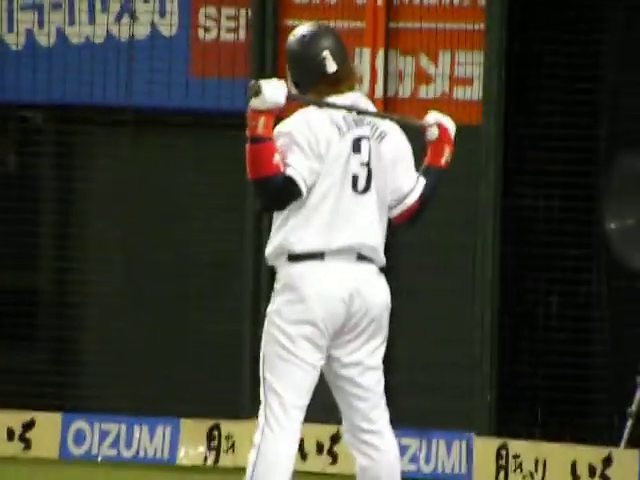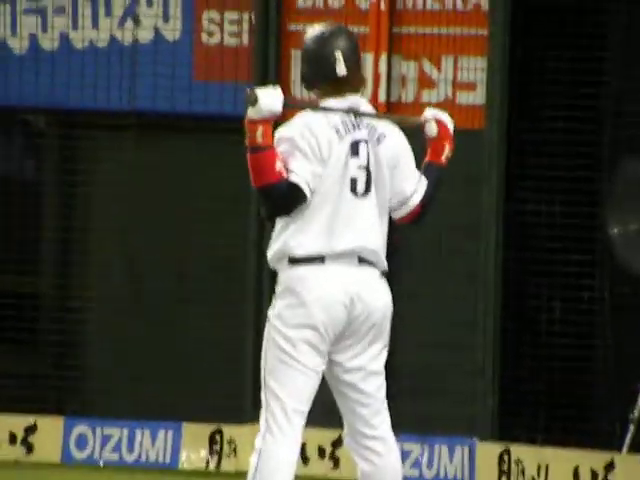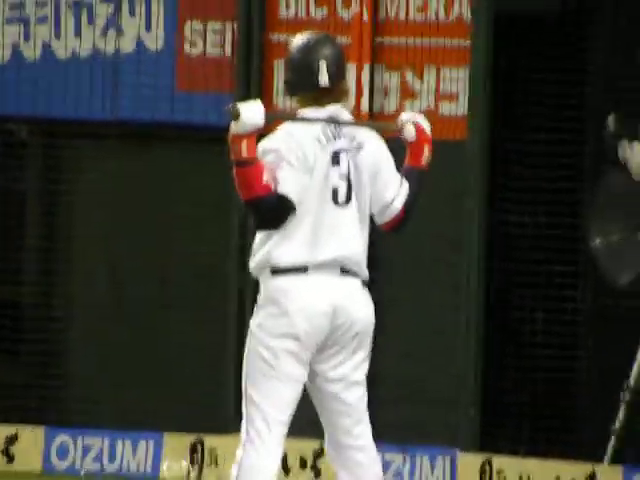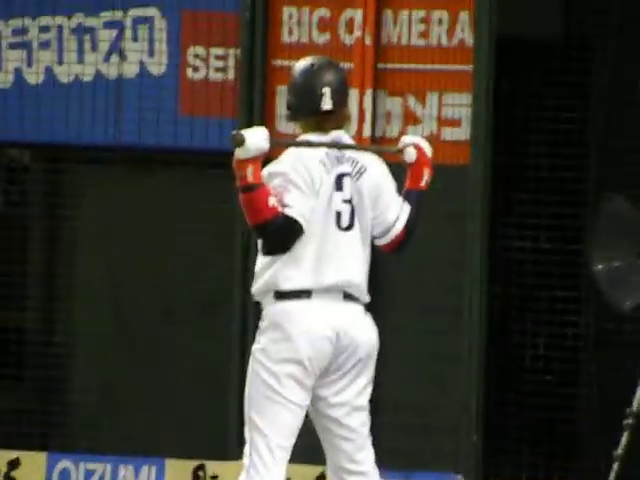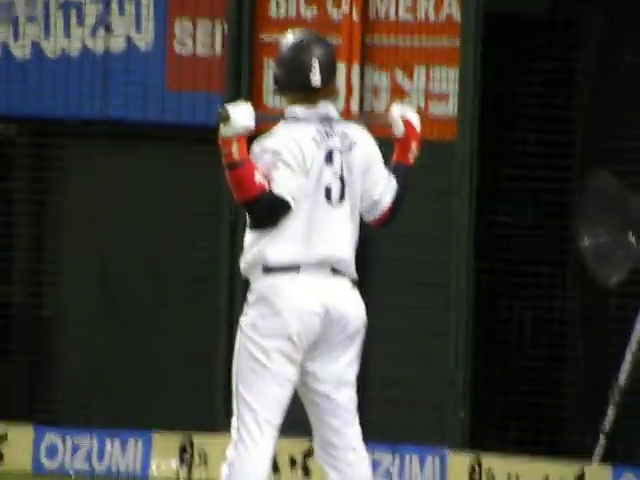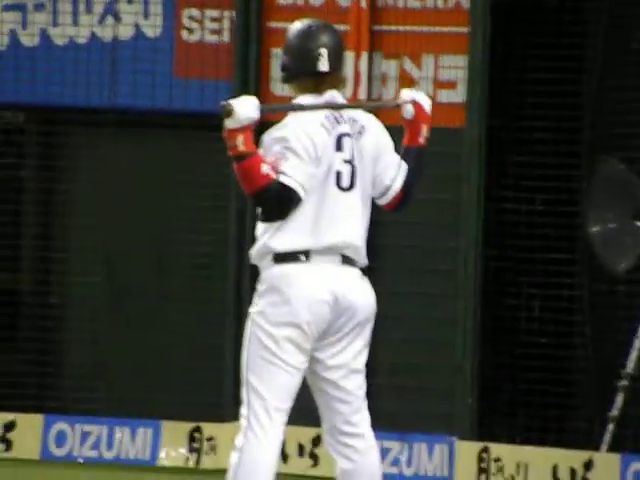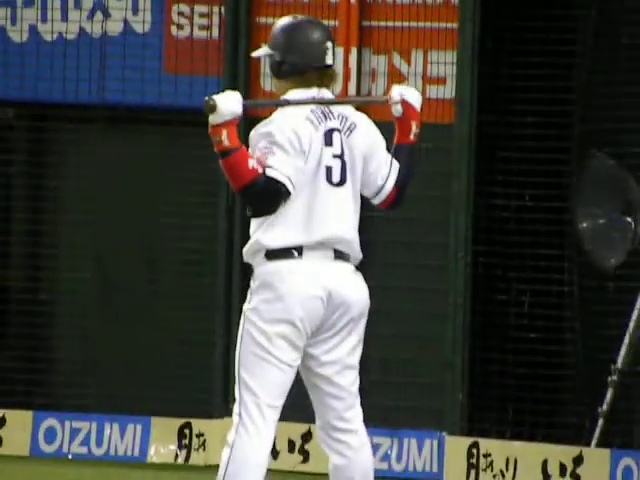
dt=0.2s
person 1, frame 1
left shoulder: (306, 124)
right shoulder: (389, 133)
left elbow: (274, 193)
right elbow: (409, 208)
left wrist: (260, 121)
right wrist: (440, 150)
left hip: (309, 281)
right hip: (366, 284)
left knee: (280, 413)
right knee: (368, 415)
person 1, frame 2
left shoulder: (306, 128)
right shoulder: (390, 135)
left elbow: (279, 200)
right elbow: (412, 210)
left wrist: (259, 128)
right wrist: (439, 148)
left hip: (310, 286)
right hip: (368, 289)
left knee: (282, 417)
right knee: (371, 420)
person 1, frame 3
left shoulder: (289, 139)
right shoulder: (370, 143)
left elbow: (268, 212)
right elbow: (395, 216)
left wrist: (243, 144)
right wrist: (418, 152)
left hip: (292, 295)
right hip: (349, 298)
left knee: (263, 427)
right knee: (352, 431)
person 1, frame 4
left shoulder: (293, 163)
right shoulder: (371, 166)
left elbow: (276, 235)
right elbow: (396, 237)
left wrist: (248, 169)
right wrist: (419, 173)
left hip: (295, 319)
right hip: (352, 322)
person 1, frame 5
left shoulder: (284, 139)
right shoulder: (358, 140)
left elbow: (263, 212)
right elbow: (384, 210)
left wrist: (234, 147)
right wrist: (407, 145)
left hip: (283, 295)
right hip: (339, 297)
left knee: (254, 427)
right knee: (341, 430)
person 1, frame 6
left shoulder: (295, 127)
right shoulder: (368, 127)
left elbow: (274, 203)
right elbow: (397, 195)
left wrist: (240, 138)
right wrist: (417, 127)
left hip: (293, 283)
right hip: (350, 285)
left knee: (262, 416)
right knee: (350, 419)
person 1, frame 7
left shoulder: (284, 122)
right shoulder: (358, 124)
left elbow: (262, 197)
right elbow: (392, 193)
left wrist: (224, 132)
right wrist: (407, 124)
left hip: (287, 279)
right hip: (343, 282)
left knee: (254, 414)
right knee: (343, 416)
